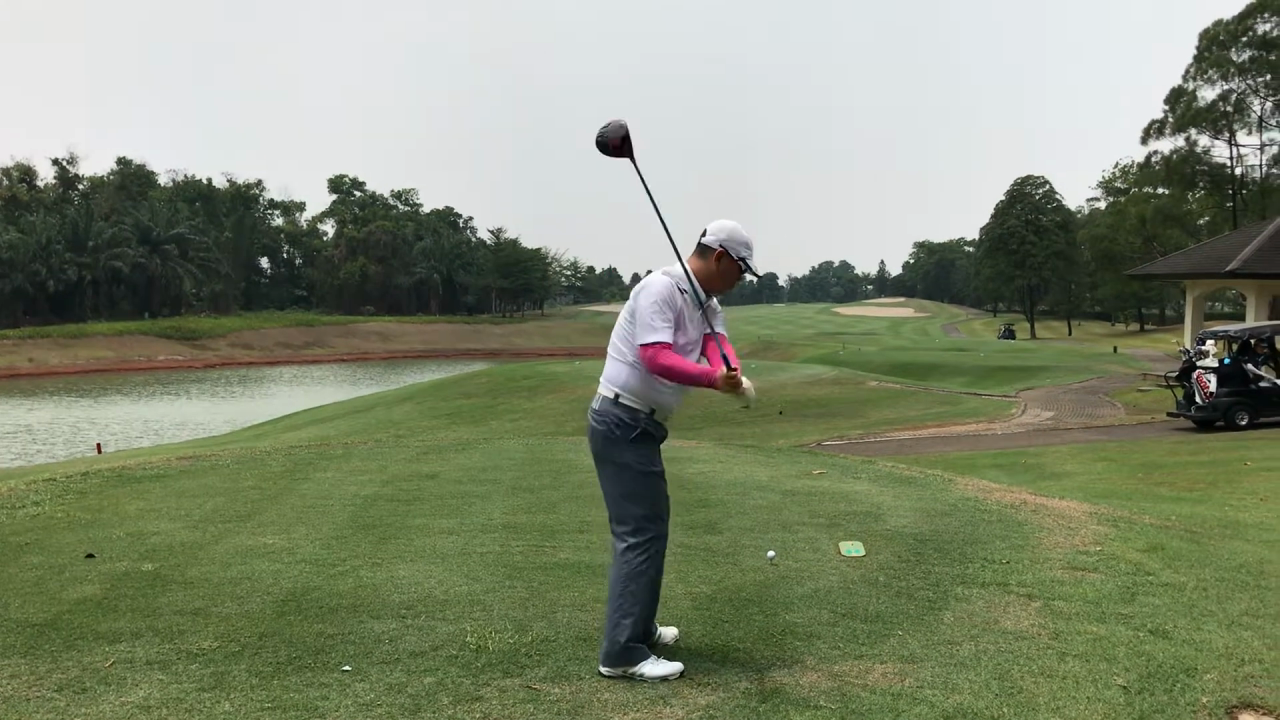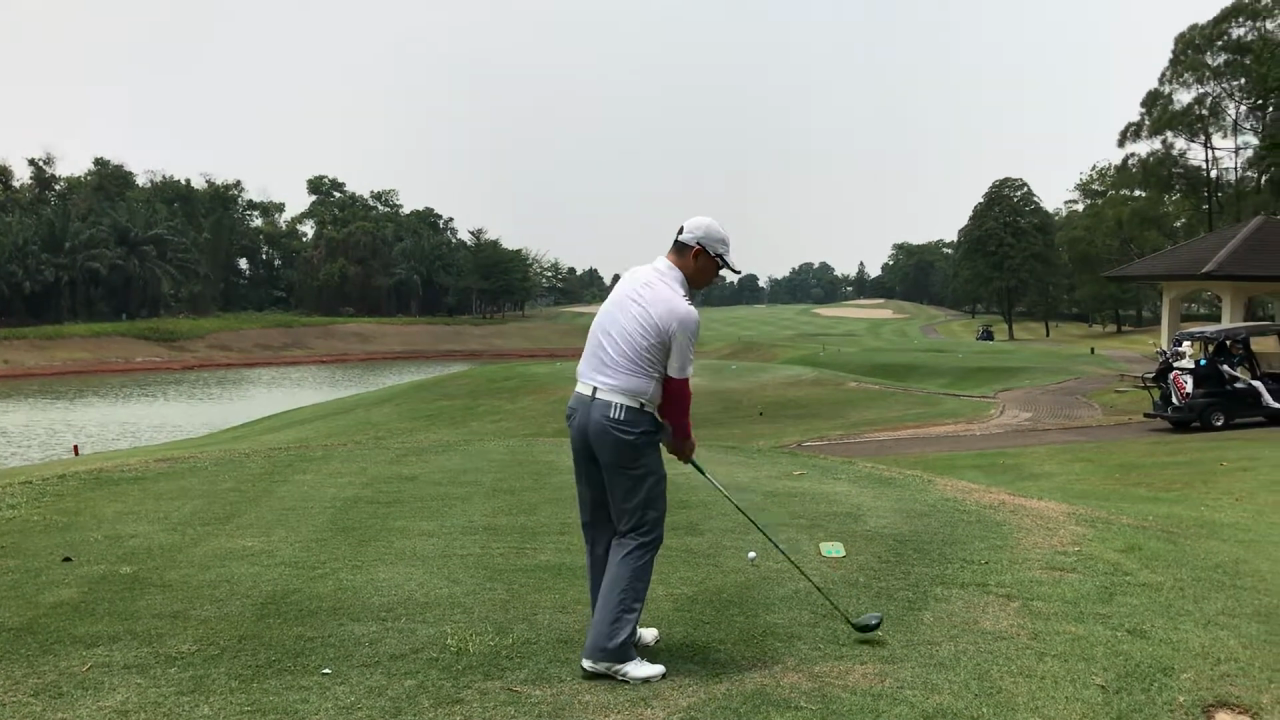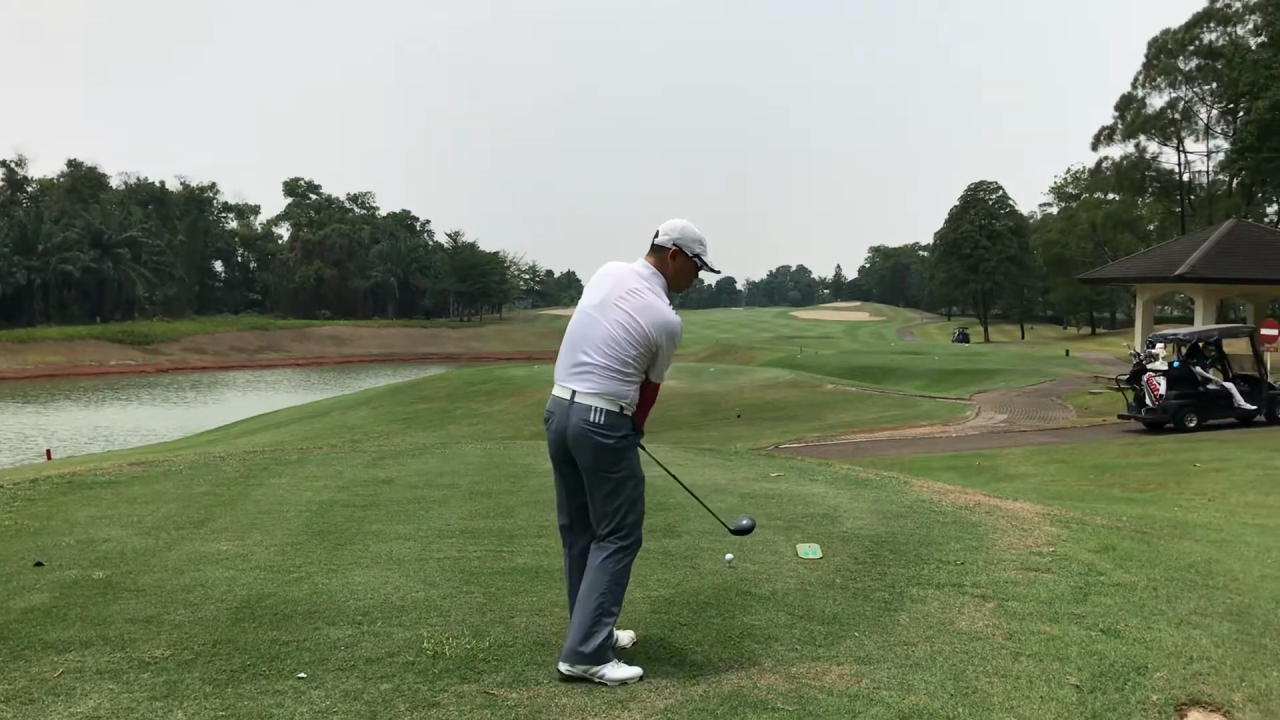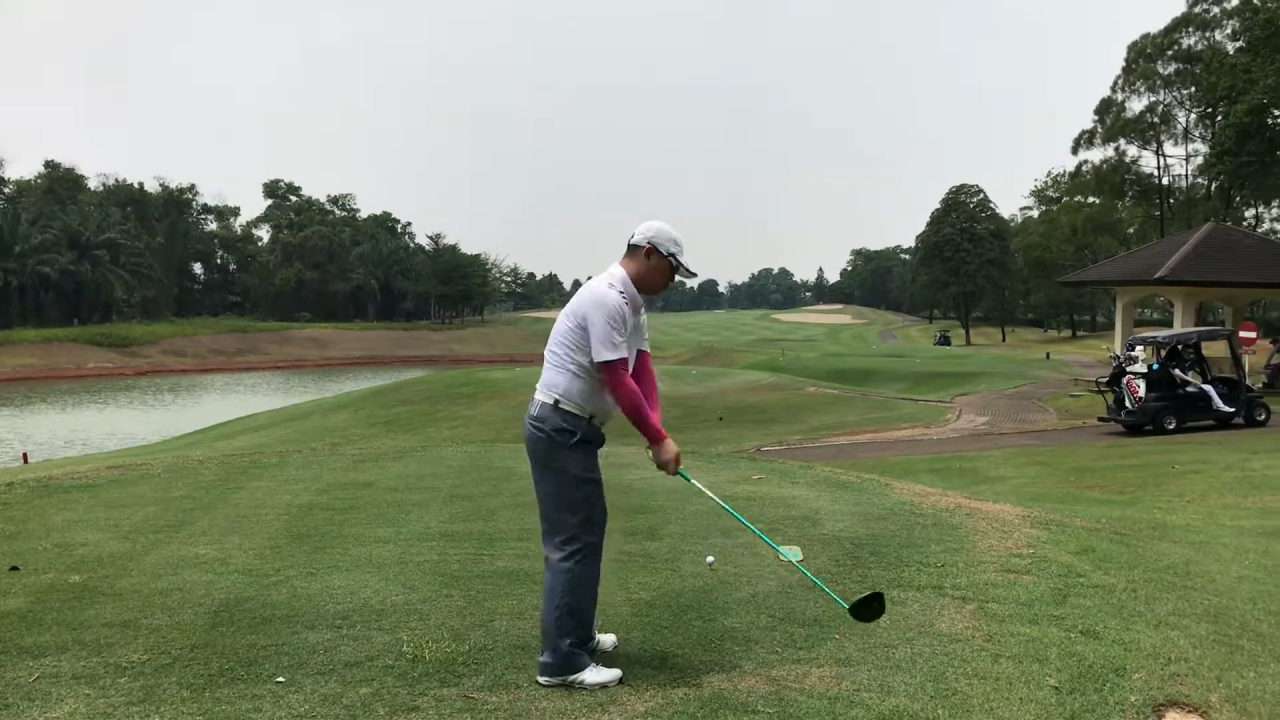
dt=0.3s
person 1, frame 1
left shoulder: (708, 303)
right shoulder: (663, 289)
left elbow: (717, 347)
right elbow: (657, 360)
left wrist: (732, 372)
right wrist: (712, 374)
left hip: (629, 421)
right hip: (623, 423)
left knee: (643, 528)
right knee: (639, 533)
left ankle: (636, 626)
right ankle: (621, 652)
person 1, frame 2
left shoulder: (637, 276)
right shoulder: (681, 312)
right elbow: (676, 389)
left wrist: (671, 427)
right wrist: (681, 436)
left hip: (584, 410)
right hip: (625, 424)
left knee: (604, 530)
right knee: (639, 534)
left ankle: (612, 626)
right ankle: (607, 649)
person 1, frame 3
left shoulder: (607, 274)
right shoulder: (665, 320)
right elbow: (648, 389)
right wrist: (634, 423)
left hip: (561, 412)
right hip: (603, 426)
left knee: (581, 532)
right knee: (617, 538)
left ankle: (590, 629)
right ankle: (584, 652)
person 1, frame 4
left shoulder: (628, 304)
right shoulder: (607, 299)
left elbow: (643, 373)
right elbow: (618, 384)
left wrist: (658, 429)
right wrist: (657, 441)
left hip: (556, 423)
right hip: (562, 428)
left knee: (577, 533)
right knee: (574, 541)
left ankle: (575, 635)
right ankle: (560, 661)
